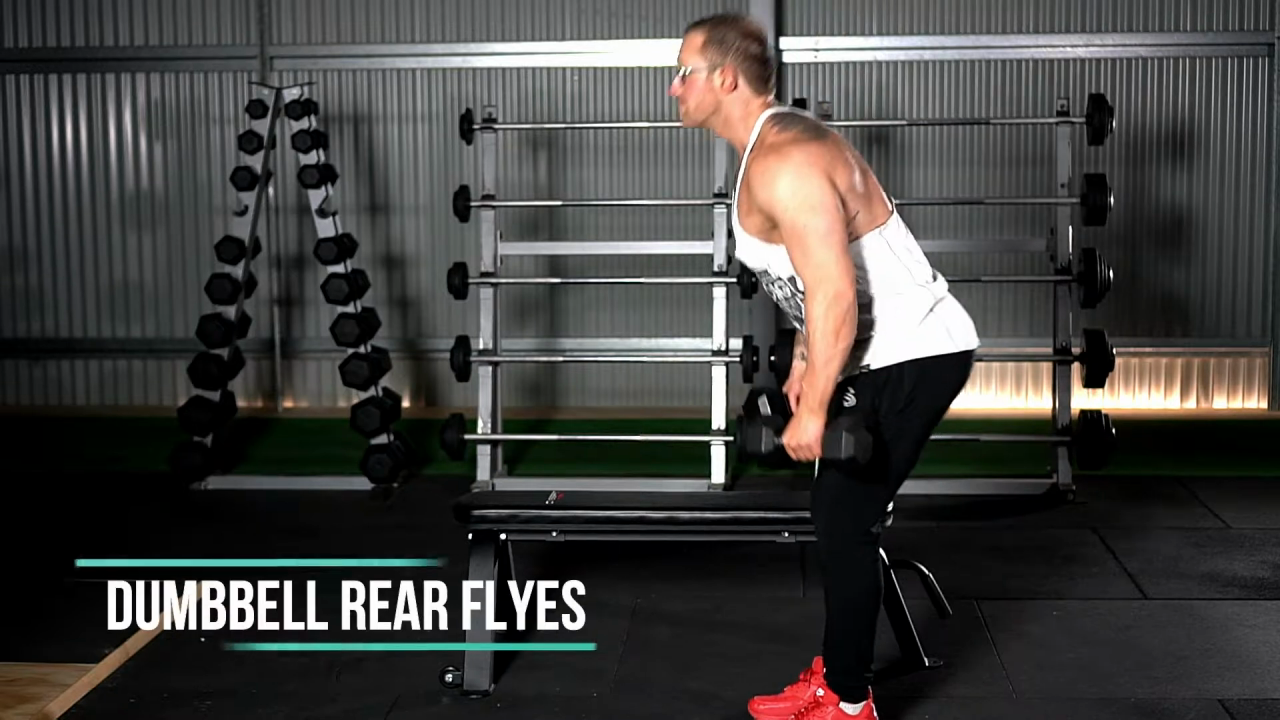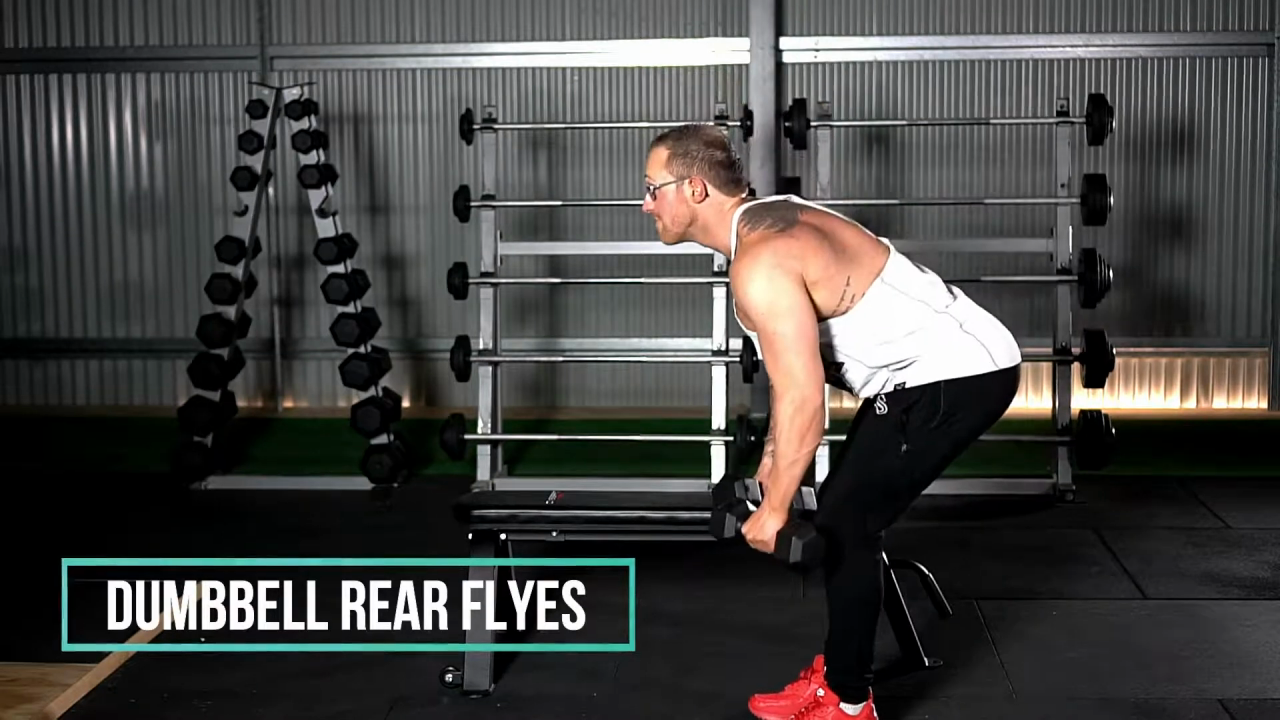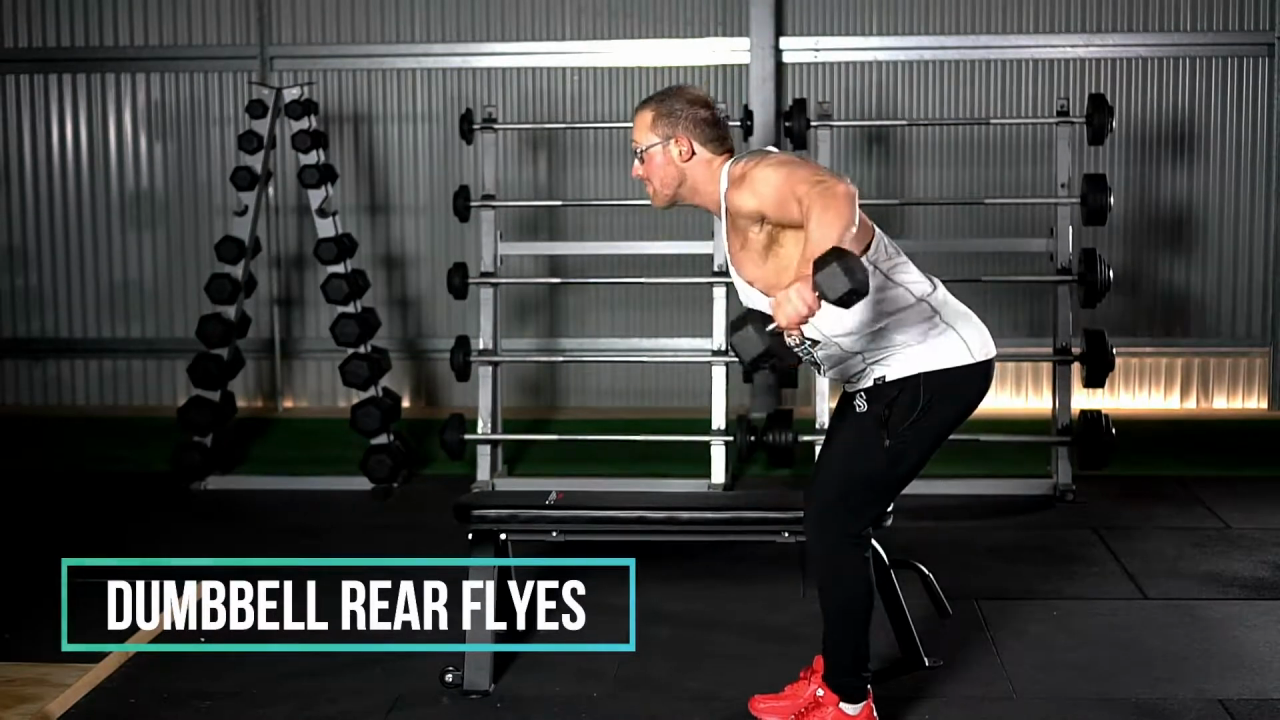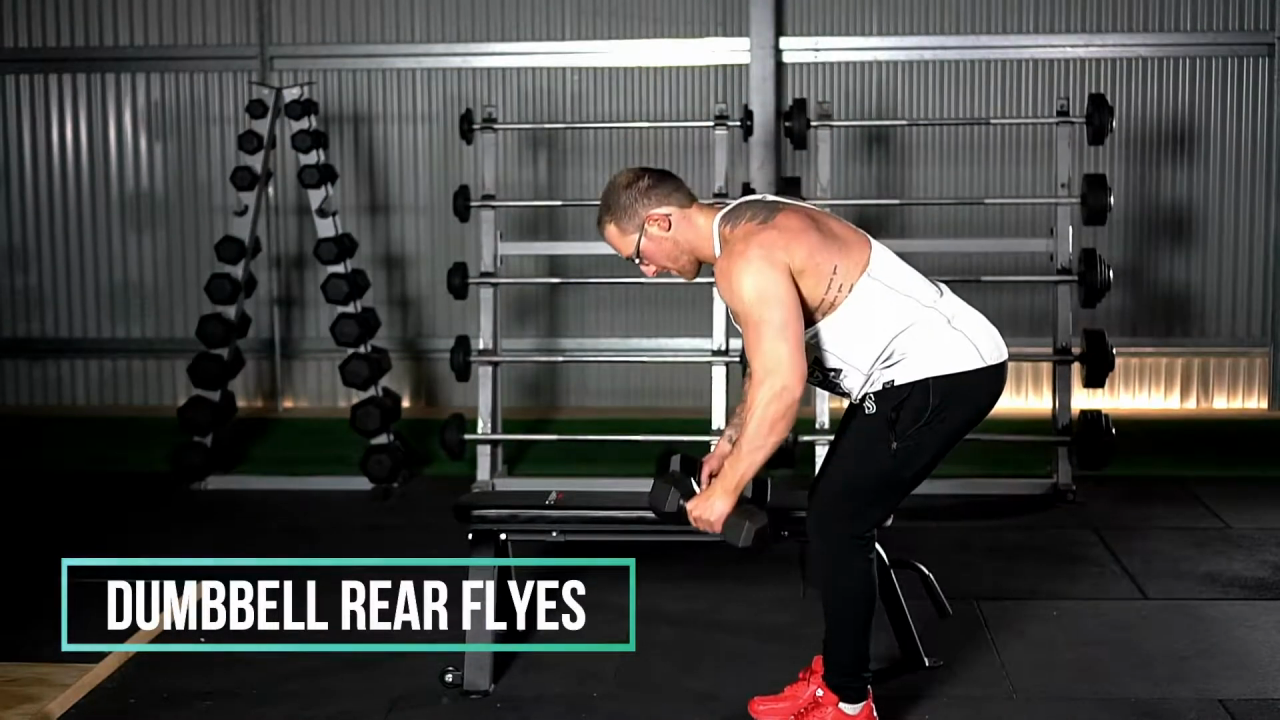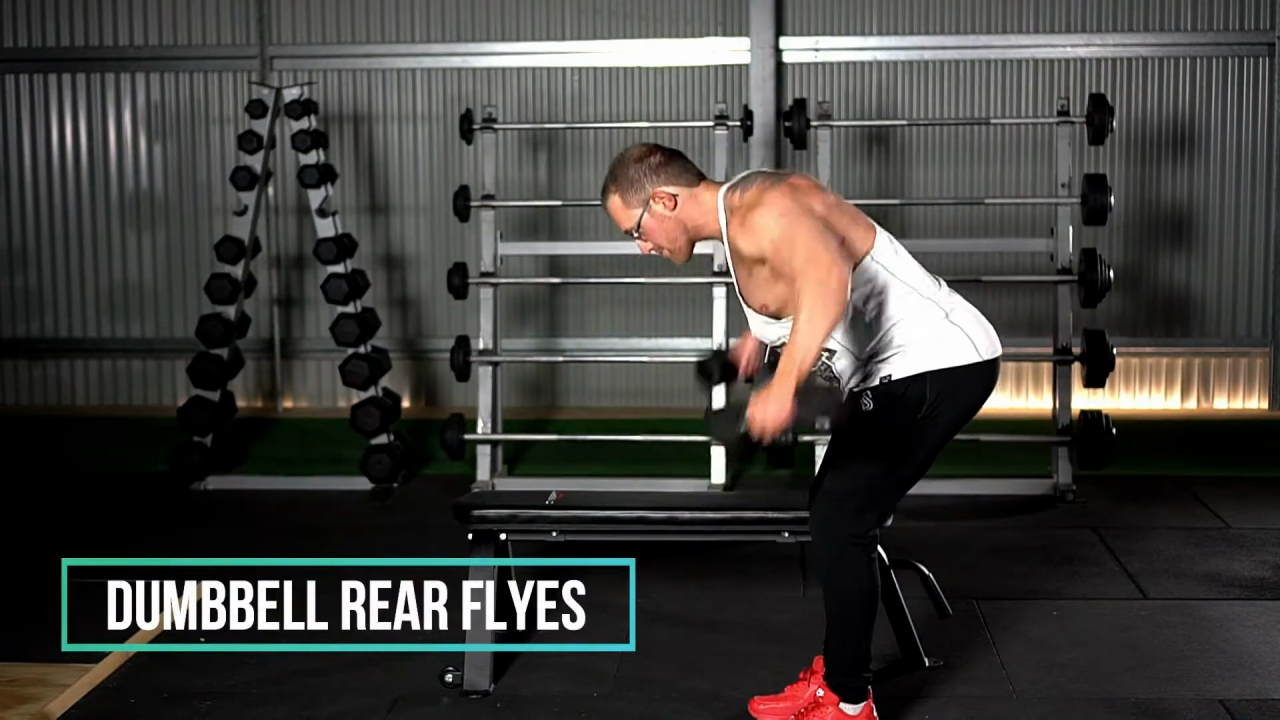
dt=1s
person 1, frame 1
left shoulder: (782, 161)
right shoulder: (779, 145)
left elbow: (835, 294)
left wrist: (812, 410)
right wrist: (802, 368)
left hip: (911, 357)
right hip: (897, 351)
left knee: (845, 523)
right knee: (839, 517)
person 1, frame 2
left shoulder: (759, 263)
right shoulder: (768, 225)
left elbow: (802, 397)
right elbow: (798, 369)
left wrist: (773, 508)
right wrist: (771, 462)
left hip: (956, 375)
right hip: (946, 364)
left knee: (845, 523)
right knee: (843, 512)
person 1, frame 3
left shoulder: (751, 183)
right shoulder: (743, 193)
left elbow: (836, 198)
right elbow: (827, 203)
left wrist: (805, 286)
right wrist: (801, 293)
left hip: (928, 366)
right hip: (904, 361)
left knee: (833, 522)
right knee: (831, 514)
person 1, frame 4
left shoulder: (746, 257)
right shoulder: (749, 230)
left elbow: (783, 387)
right elbow: (774, 361)
left wrist: (725, 491)
right wrist: (731, 441)
left hip: (942, 373)
right hip: (933, 365)
left knee: (836, 524)
right knee: (835, 517)
right ankle: (836, 675)
person 1, frame 5
left shoulder: (755, 213)
right shoulder: (744, 209)
left elbow: (828, 279)
left wrist: (783, 386)
right wrist: (757, 338)
left hip: (937, 365)
right hip: (914, 362)
left knee: (840, 521)
right knee: (835, 513)
